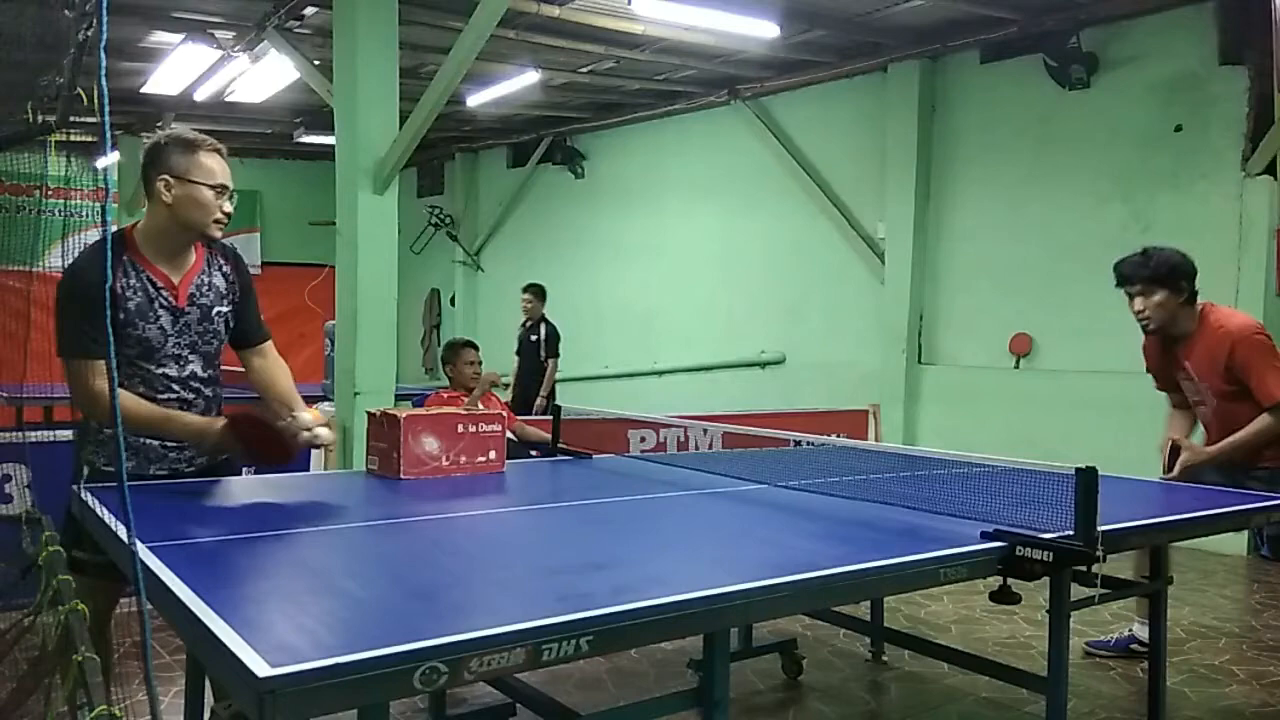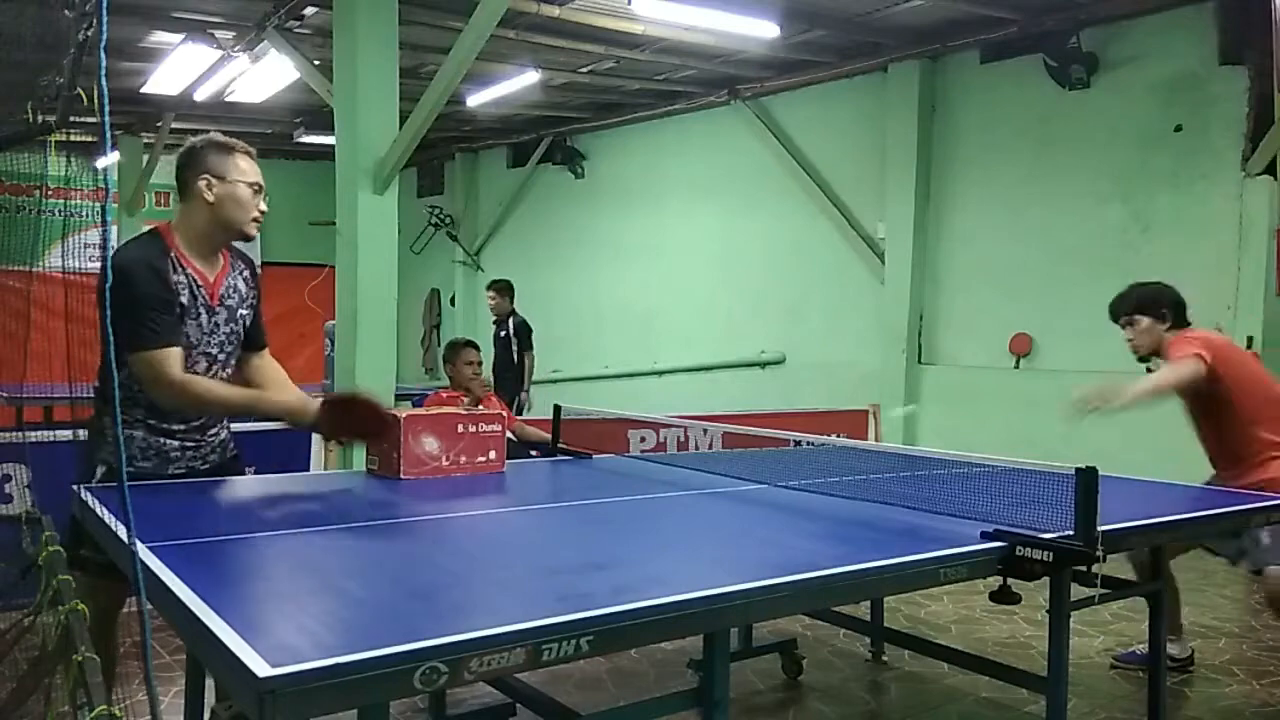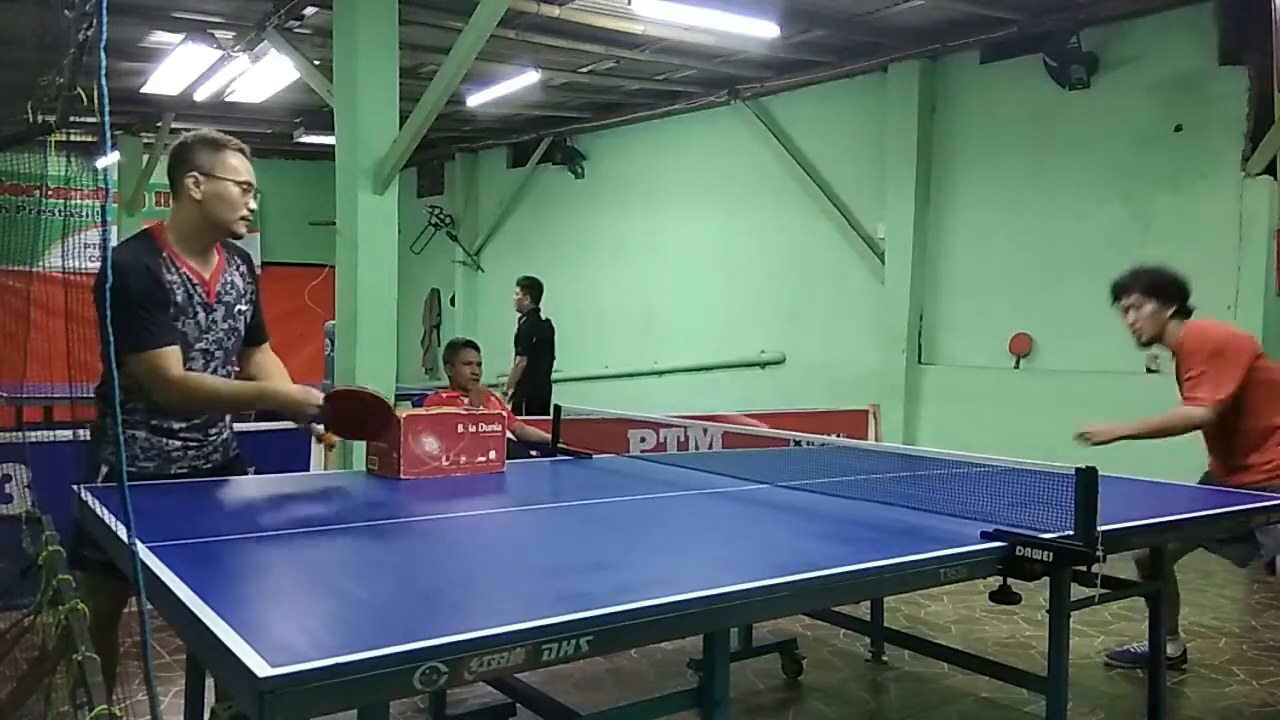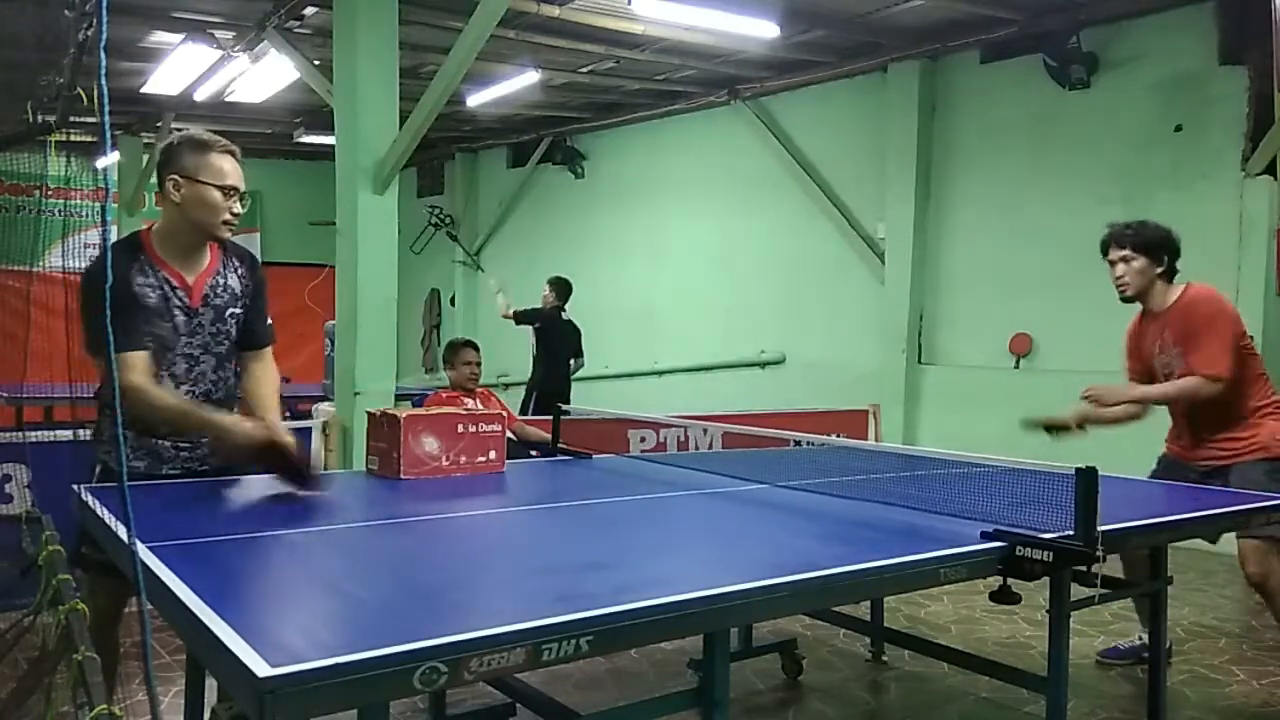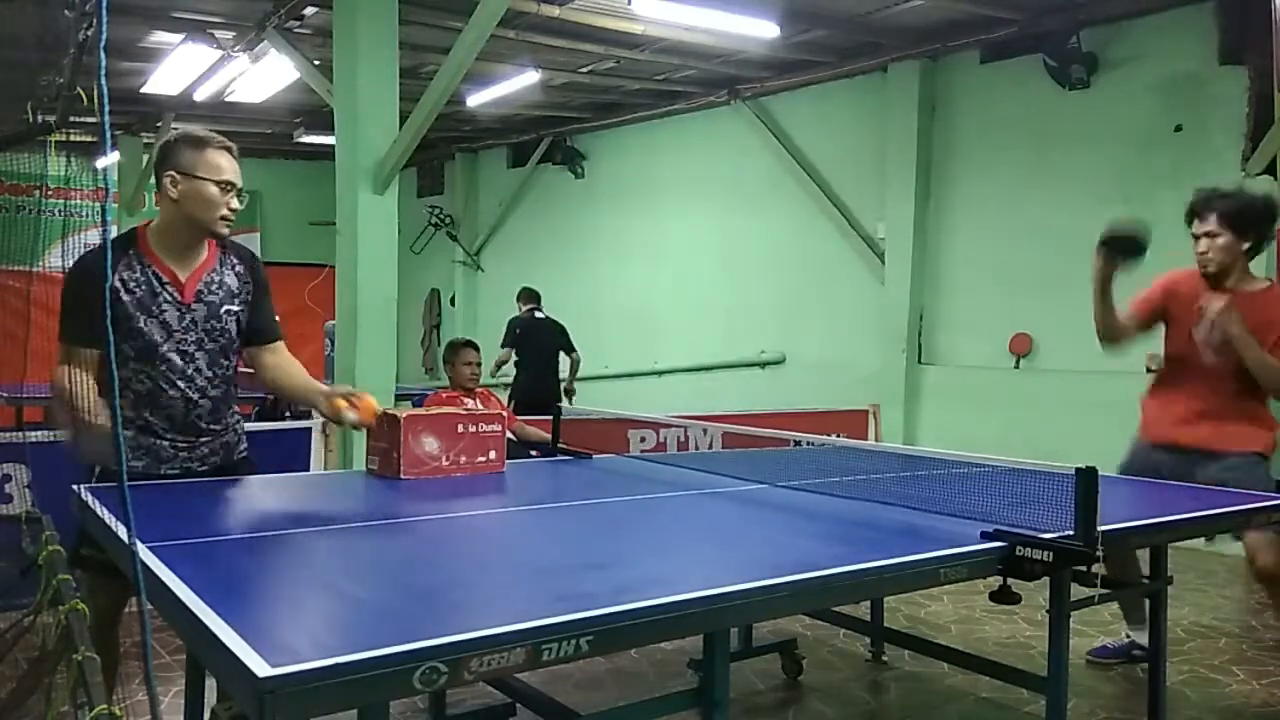
dt=1s
person 1, frame 1
left shoulder: (229, 267)
right shoulder: (94, 273)
left elbow: (259, 354)
right elbow: (93, 391)
left wrist: (296, 414)
right wrist: (194, 428)
left hip: (211, 467)
right hip: (121, 471)
right knee: (91, 609)
person 1, frame 2
left shoulder: (244, 270)
right shoulder: (139, 268)
left elbow: (255, 360)
right elbow: (165, 383)
left wrist: (317, 407)
right wrist: (282, 407)
left hip: (213, 463)
right hip: (131, 468)
right knee: (100, 606)
person 1, frame 3
left shoulder: (241, 267)
right shoulder: (133, 267)
left elbow: (256, 354)
right elbow: (167, 383)
left wrist: (308, 402)
right wrist: (279, 399)
left hip: (217, 460)
right hip: (136, 467)
right knee: (102, 605)
person 1, frame 4
left shoulder: (244, 268)
right shoulder: (115, 273)
left elbow: (256, 361)
right elbow: (134, 388)
left wrist: (265, 428)
right wrist: (225, 426)
left hip: (221, 466)
right hip: (134, 468)
right knee: (102, 605)
person 1, frame 5
left shoulder: (244, 267)
right shoulder: (100, 270)
left elbow: (269, 353)
right elbow: (75, 367)
left wrist: (320, 392)
right wrist: (81, 404)
left hip: (222, 463)
right hip: (132, 469)
right knee: (103, 606)
person 2, frame 1
left shoulder: (1238, 334)
right shoulder: (1155, 344)
left wrist: (1210, 453)
right wrist: (1172, 448)
right hip: (1217, 456)
right ankle: (1143, 634)
person 2, frame 2
left shoulder: (1183, 345)
right shoulder: (1180, 356)
left elbow: (1192, 371)
left wrist: (1122, 394)
right hip: (1236, 484)
right knee: (1145, 551)
right ankle: (1176, 648)
person 2, frame 3
left shoulder: (1206, 339)
right shoulder: (1190, 353)
left elbow: (1202, 414)
left wrist: (1117, 431)
right hip: (1233, 476)
right knee: (1153, 551)
right ankle: (1169, 645)
person 2, frame 4
left shoulder: (1205, 304)
right shoulder: (1141, 329)
left elbow: (1209, 385)
right elbow: (1140, 403)
left wrist: (1121, 394)
right wrist: (1083, 417)
right hip: (1190, 451)
right ankle: (1150, 638)
person 2, frame 5
right shoulder: (1177, 286)
right elbow: (1113, 336)
left wrist: (1232, 333)
right wrist: (1103, 278)
left hip: (1238, 449)
right hip: (1163, 443)
right ankle: (1138, 636)
